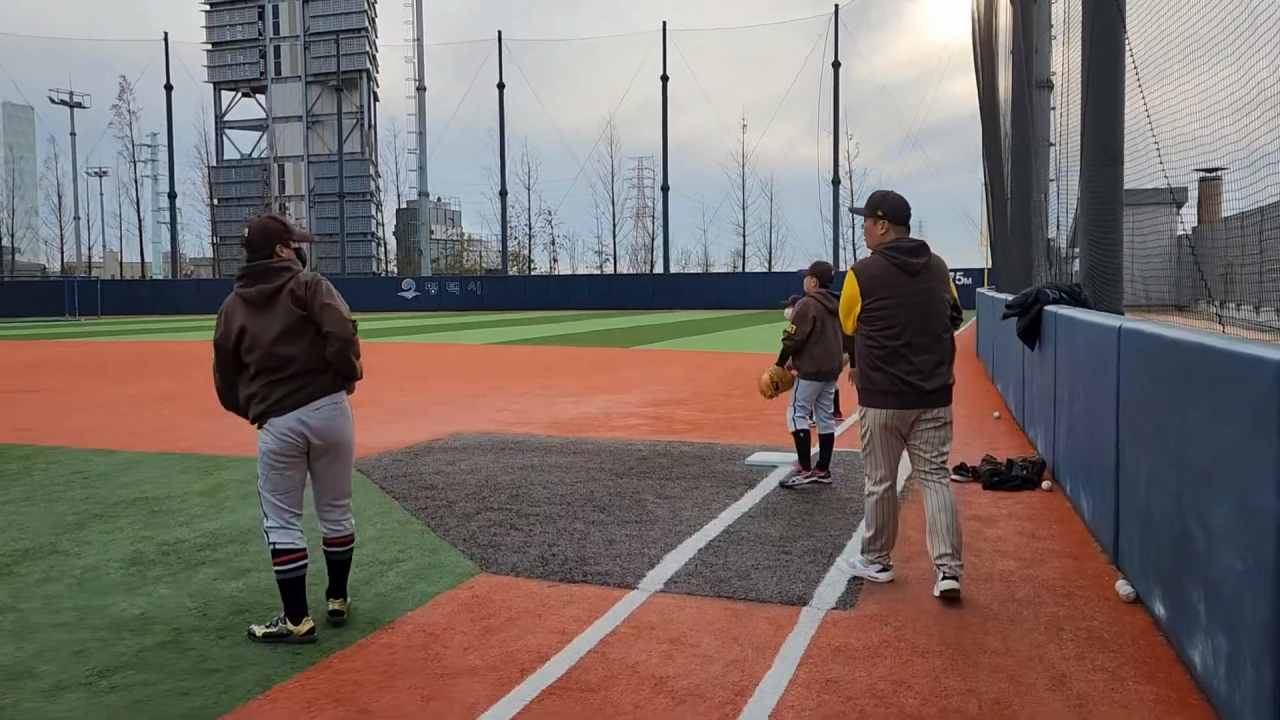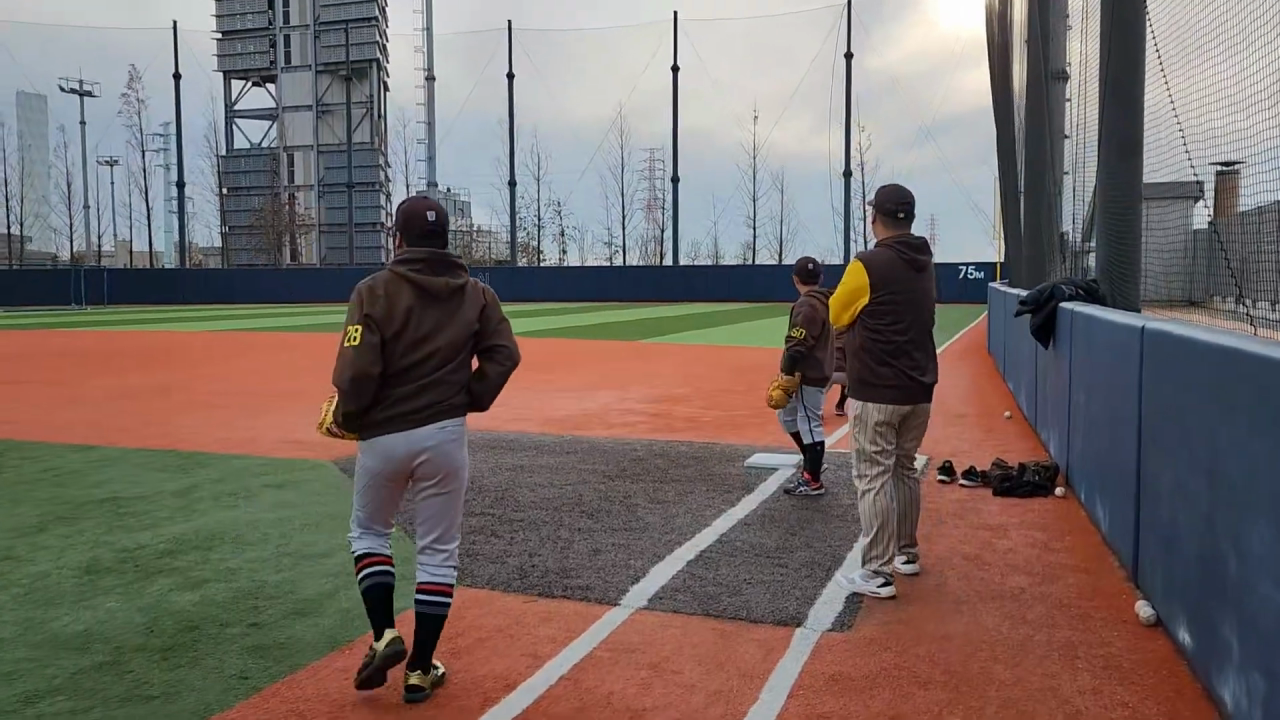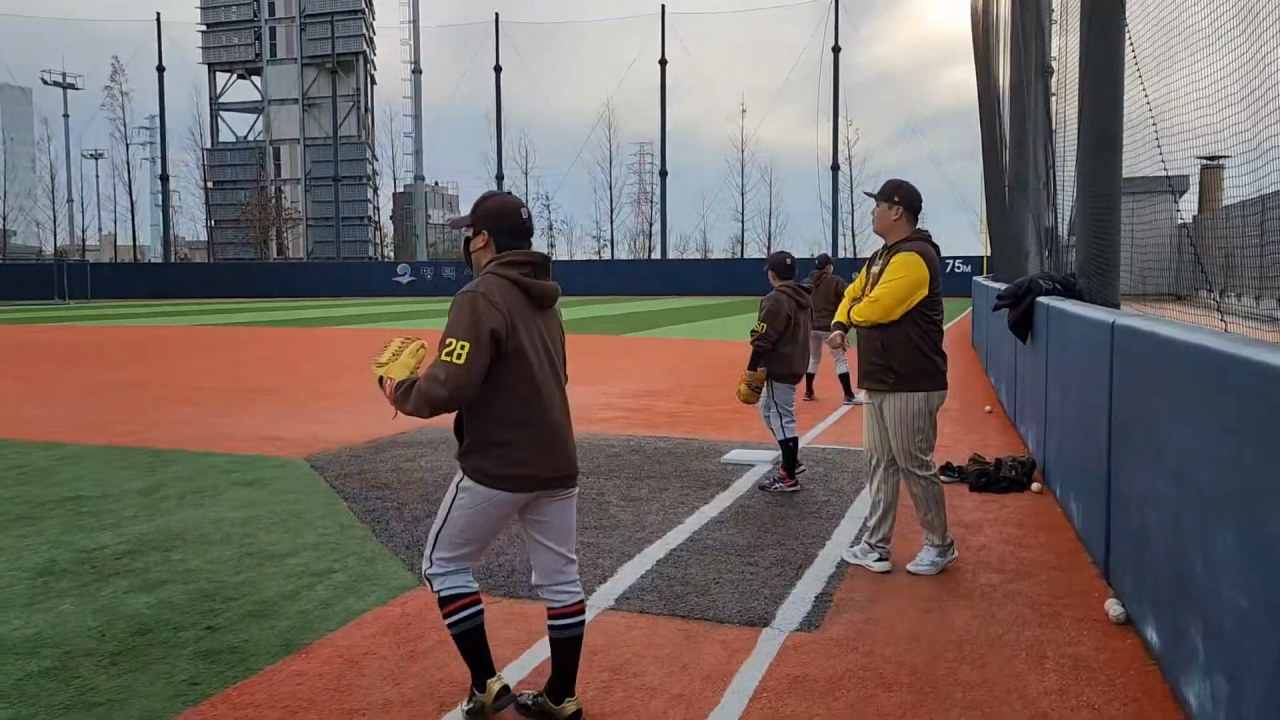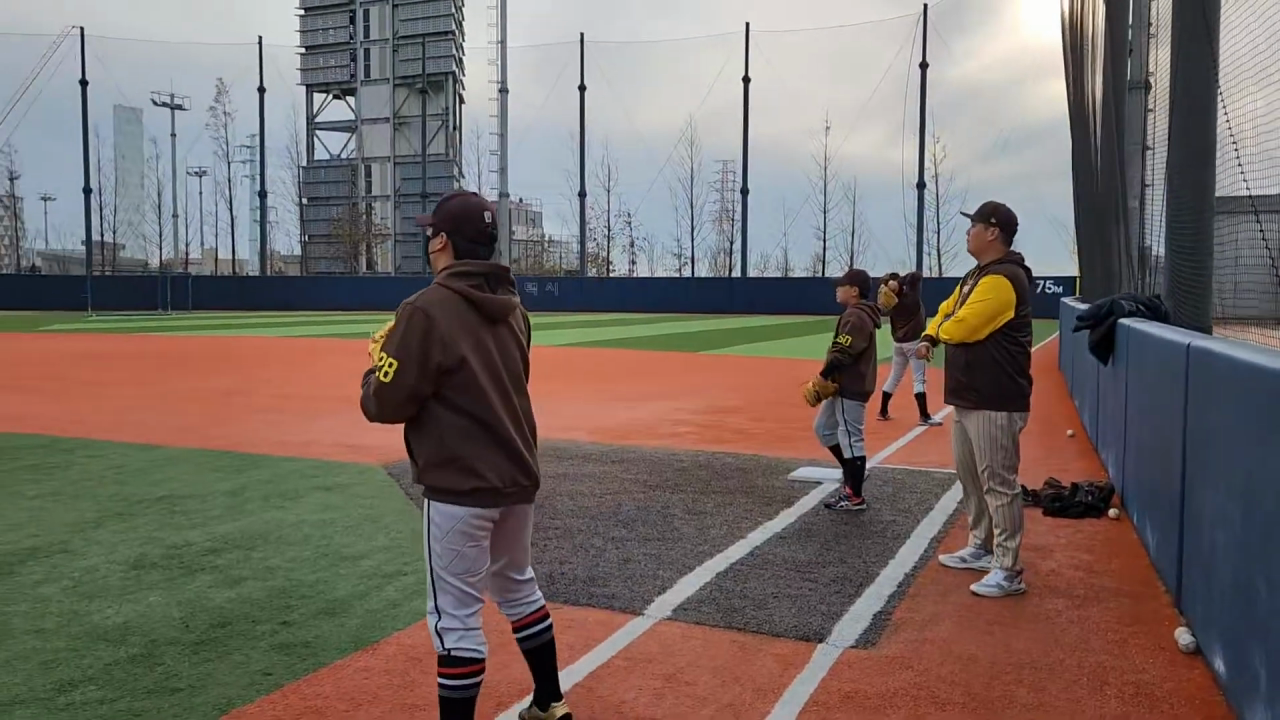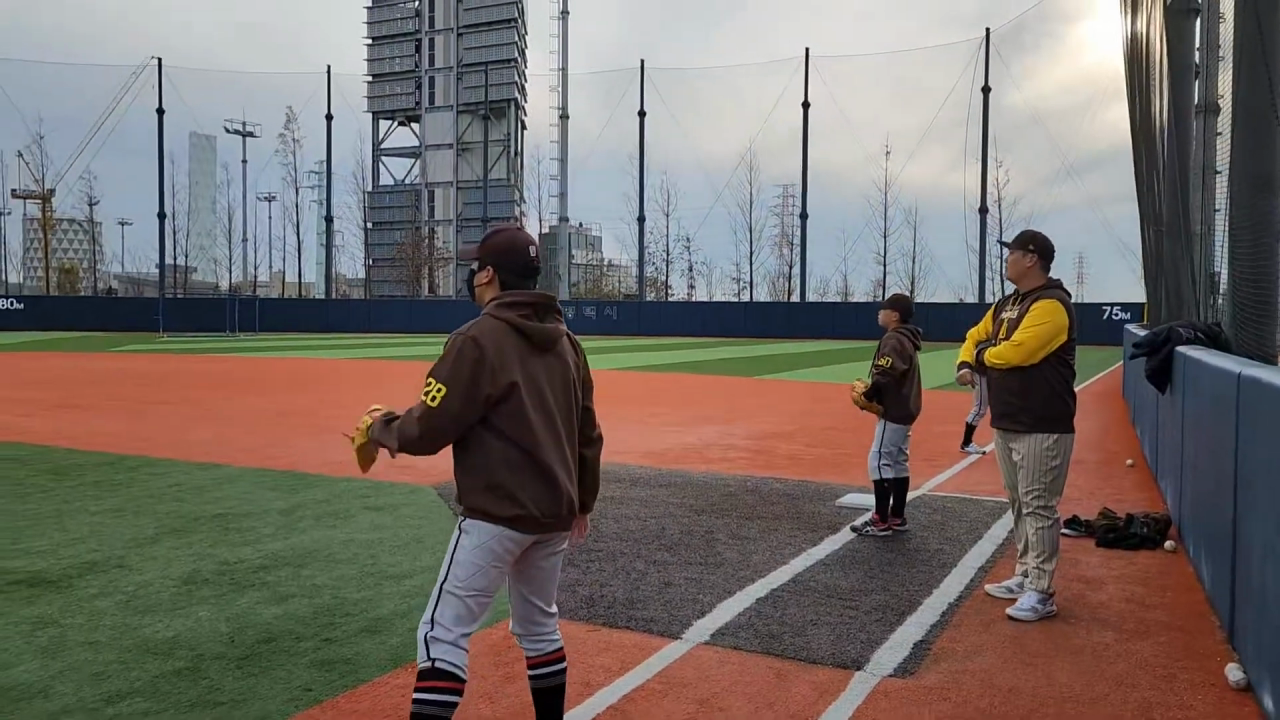
dt=1s
person 1, frame 1
left shoulder: (231, 308)
right shoulder: (309, 285)
left elbow: (226, 386)
right elbow: (342, 332)
right wrist: (346, 375)
left hip: (277, 424)
right hip: (329, 411)
left knee: (282, 523)
right knee: (336, 511)
left ankle: (297, 620)
right ankle: (337, 599)
person 1, frame 2
left shoulder: (374, 290)
right shoulder: (476, 292)
left elbow: (357, 371)
right elbow: (503, 355)
left wrist: (346, 419)
right wrist: (468, 400)
left hip: (385, 437)
right hip: (446, 435)
left knee: (367, 535)
right knee: (437, 553)
left ankle: (384, 638)
right ankle: (419, 667)
person 1, frame 3
left shoulder: (481, 297)
right shoulder: (542, 299)
left elbow: (448, 388)
left wrist: (402, 391)
left hip: (494, 467)
right hip: (557, 463)
left knee: (444, 563)
right knee: (560, 578)
person 1, frame 4
left shoulder: (426, 310)
right shoulder: (512, 308)
left elbow: (385, 405)
left wrist: (377, 370)
left hip: (459, 488)
right hip: (518, 480)
left knee: (455, 616)
right knee: (518, 589)
person 1, frame 5
left shoulder: (474, 341)
right shoulder: (565, 340)
left elbow: (427, 430)
right elbow: (588, 434)
left wrist: (385, 428)
right wrist: (581, 501)
left hip: (495, 515)
right hip: (555, 512)
left knee: (444, 632)
right knee: (538, 625)
person 2, frame 1
left shoulder: (863, 272)
right shoulder: (938, 268)
left elbow: (850, 324)
right elbow: (954, 318)
left hip: (883, 397)
right hip: (934, 396)
left knee: (881, 482)
right knee: (936, 478)
left ankle: (877, 562)
right ankle: (948, 568)
person 2, frame 2
left shoulder: (867, 265)
right shoulder: (925, 265)
left elbow: (837, 315)
right wrist: (875, 317)
left hip: (877, 392)
right hip: (919, 389)
left knee: (872, 477)
right knee: (904, 471)
left ankle: (876, 574)
right ankle: (906, 553)
person 2, frame 3
left shoulder: (913, 258)
right shoulder: (880, 257)
left elbow: (875, 309)
right elbow: (854, 295)
left wrist: (853, 313)
right wrist: (840, 325)
left hip: (911, 384)
right hip: (879, 381)
left knee: (916, 466)
right knee: (881, 463)
left ankle: (940, 546)
right ankle: (875, 546)
person 2, frame 4
left shoulder: (1003, 279)
right shoulder: (976, 276)
left elbow: (961, 328)
right elbow: (947, 312)
left wrist: (940, 330)
right wrist: (928, 339)
left hip: (996, 402)
right hip: (966, 397)
left knee: (999, 483)
right knee: (970, 477)
left ankle: (1008, 570)
right ankle: (981, 548)
person 2, frame 5
left shoulder: (1051, 305)
right shoulder: (1005, 305)
left elbow: (1015, 352)
right elbow: (976, 337)
left wrist: (983, 355)
right wrist: (965, 364)
left hip: (1043, 426)
right hip: (1006, 422)
left knee: (1039, 506)
right knee: (1019, 503)
left ankle: (1041, 593)
right ankle: (1024, 577)
person 3, frame 1
left shoulder: (806, 305)
right shoulder: (837, 306)
left elbow: (792, 340)
left wrist: (779, 365)
left hip: (810, 371)
right hip: (831, 371)
left knee: (798, 415)
right knee: (825, 418)
left ankle: (805, 469)
right ankle: (822, 470)
person 3, frame 2
left shoulder: (806, 305)
right shoulder: (822, 303)
left elbow: (798, 345)
left wrist: (787, 375)
right wrist: (789, 371)
left hip: (808, 374)
right hip: (816, 372)
left knee: (809, 423)
right knee: (787, 415)
left ankle: (813, 481)
right ankle: (812, 462)
person 3, frame 3
left shoulder: (775, 300)
right shoulder: (801, 299)
left elbow: (763, 339)
left wrist: (751, 370)
left hip: (780, 369)
right hip: (792, 365)
left knee: (782, 419)
right knee: (768, 410)
left ankle: (789, 477)
right ankle: (791, 462)
person 3, frame 4
left shoulder: (855, 317)
right shoulder: (860, 315)
left elbow: (843, 354)
left wrist: (823, 376)
right wrist: (828, 378)
left hip: (851, 388)
right hip: (843, 385)
left knee: (851, 438)
right knee: (823, 428)
left ankle: (854, 496)
right ankle: (852, 473)
person 3, frame 5
left shoulder: (893, 340)
right shoulder: (905, 340)
left elbow: (884, 375)
left wrist: (867, 395)
right wrist: (873, 393)
left hip: (893, 411)
right hip: (904, 409)
left knee: (879, 460)
right knee: (898, 461)
left ankle: (881, 521)
right ankle: (897, 516)
